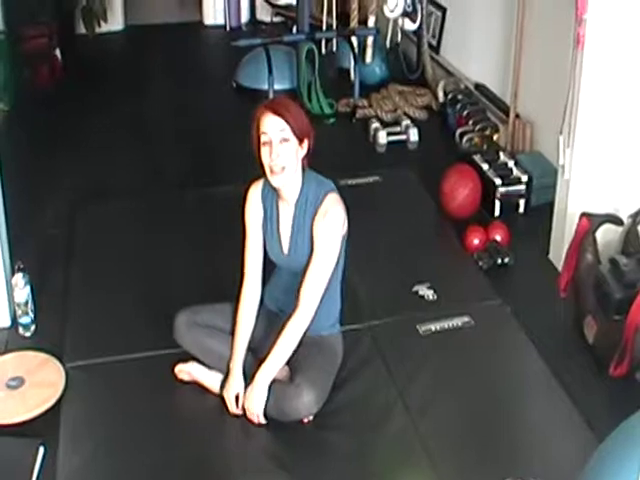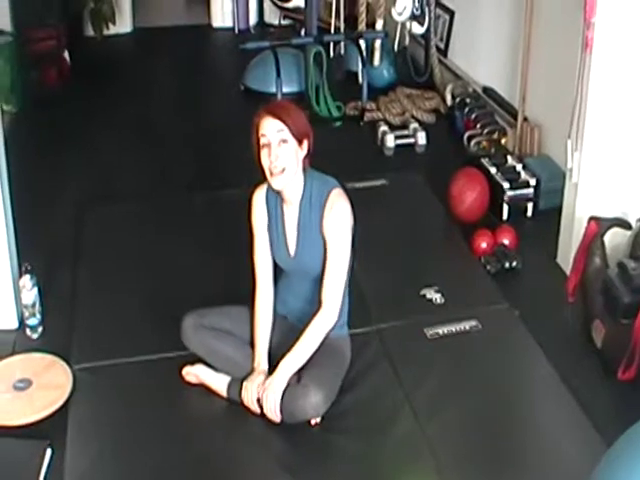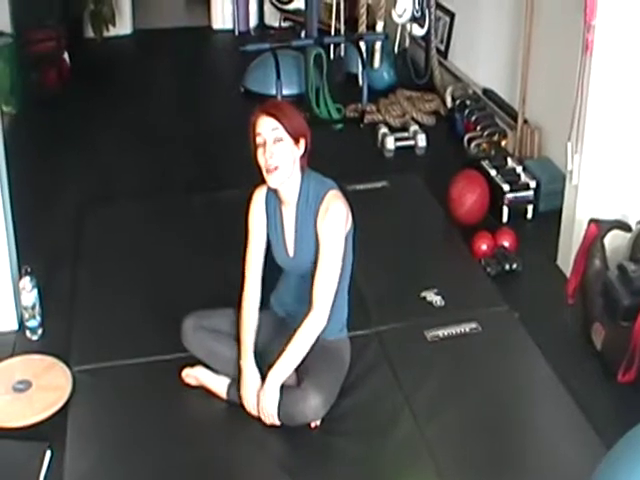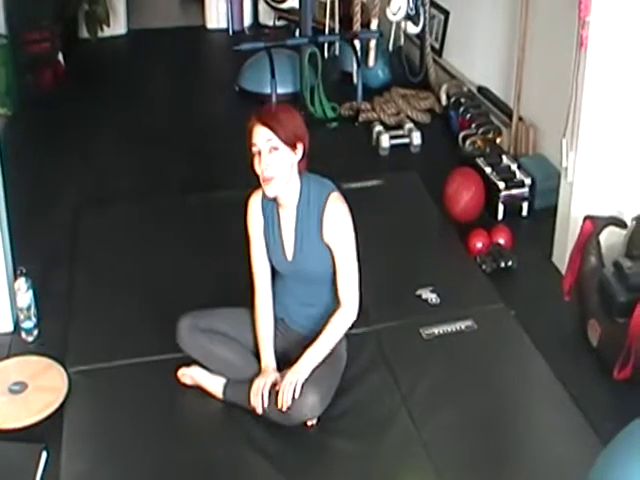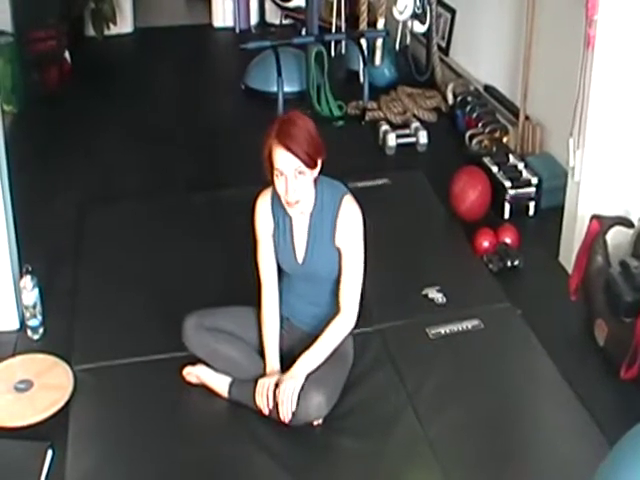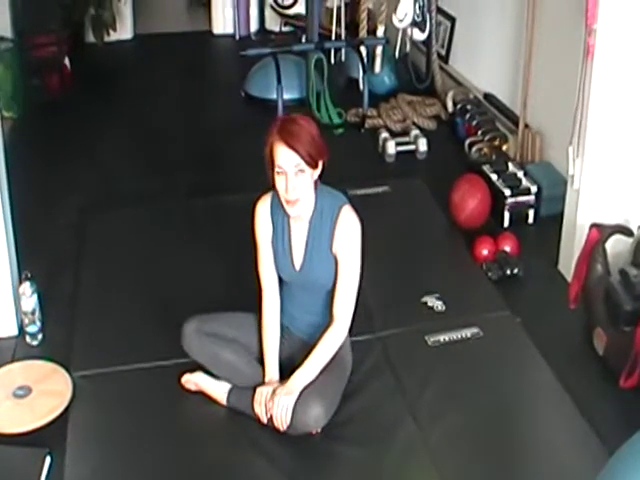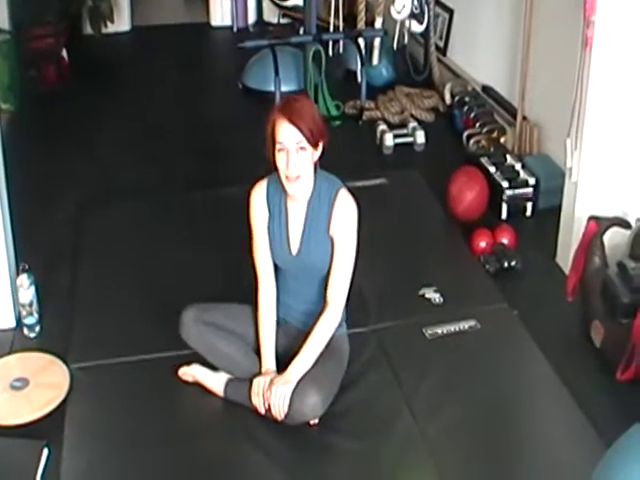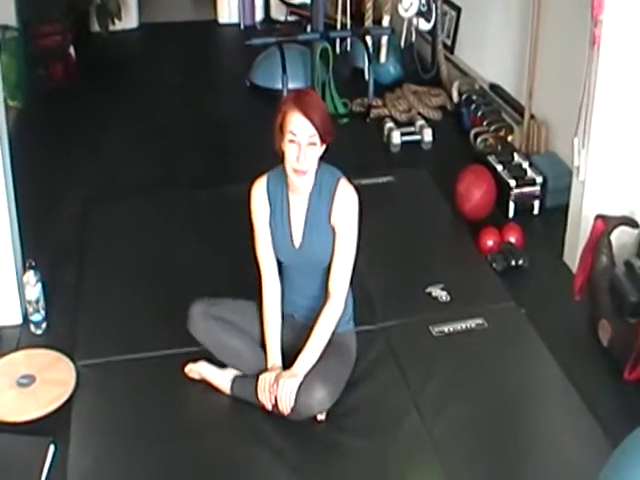
dt=0.5s
person 1, frame 1
left shoulder: (328, 206)
right shoulder: (258, 195)
left elbow: (306, 311)
right elbow: (250, 286)
left wrist: (259, 381)
right wrist: (235, 367)
left hip: (317, 333)
right hip: (271, 315)
left knee: (303, 402)
right knee: (185, 324)
left ankle: (214, 379)
right ankle: (282, 374)
person 1, frame 2
left shoulder: (333, 203)
right shoulder: (262, 199)
left elbow: (330, 309)
right elbow: (263, 286)
left wrist: (280, 376)
right wrist: (260, 367)
left hip: (325, 336)
right hip: (280, 320)
left knee: (312, 400)
right knee: (192, 327)
left ankle: (223, 382)
right ankle: (293, 379)
person 1, frame 3
left shoulder: (330, 206)
right shoulder: (262, 199)
left elbow: (320, 312)
right elbow: (251, 288)
left wrist: (272, 381)
right wrist: (247, 363)
left hip: (324, 338)
right hip: (280, 321)
left knee: (309, 406)
right knee: (192, 328)
left ankle: (224, 385)
right ankle: (290, 381)
person 1, frame 4
left shoulder: (330, 206)
right shoulder: (258, 204)
left elbow: (349, 306)
right elbow: (262, 291)
left wrist: (304, 366)
right wrist: (268, 366)
left hip: (321, 337)
right hip: (275, 323)
left knee: (307, 404)
right knee: (188, 329)
left ankle: (219, 385)
right ankle: (280, 381)
person 1, frame 5
left shoulder: (344, 210)
right shoulder: (266, 204)
left elbow: (348, 313)
right elbow: (268, 289)
left wrist: (299, 370)
right wrist: (272, 368)
left hip: (326, 335)
right hip: (282, 320)
left knee: (312, 404)
right knee: (194, 328)
left ankle: (224, 383)
right ankle: (283, 381)
person 1, frame 6
left shoulder: (343, 220)
right shoulder: (266, 209)
left elbow: (341, 322)
right elbow: (270, 295)
left wrist: (293, 386)
right wrist: (272, 377)
left hip: (325, 343)
right hip: (281, 329)
left knee: (310, 415)
right knee: (193, 333)
left ankle: (225, 390)
right ankle: (272, 388)
person 1, frame 7
left shoulder: (340, 204)
right shoulder: (262, 195)
left elbow: (335, 306)
right elbow: (265, 284)
left wrist: (290, 375)
right wrist: (268, 368)
left hip: (322, 334)
right hip: (277, 320)
left knee: (305, 404)
right knee: (192, 322)
left ankle: (223, 382)
right ankle: (269, 379)
person 1, frame 8
left shoulder: (341, 195)
right shoulder: (262, 190)
left elbow: (337, 297)
right elbow: (270, 280)
left wrist: (297, 370)
right wrist: (275, 363)
left hip: (331, 330)
right hip: (285, 318)
left knee: (315, 398)
right knee: (199, 316)
left ankle: (229, 379)
